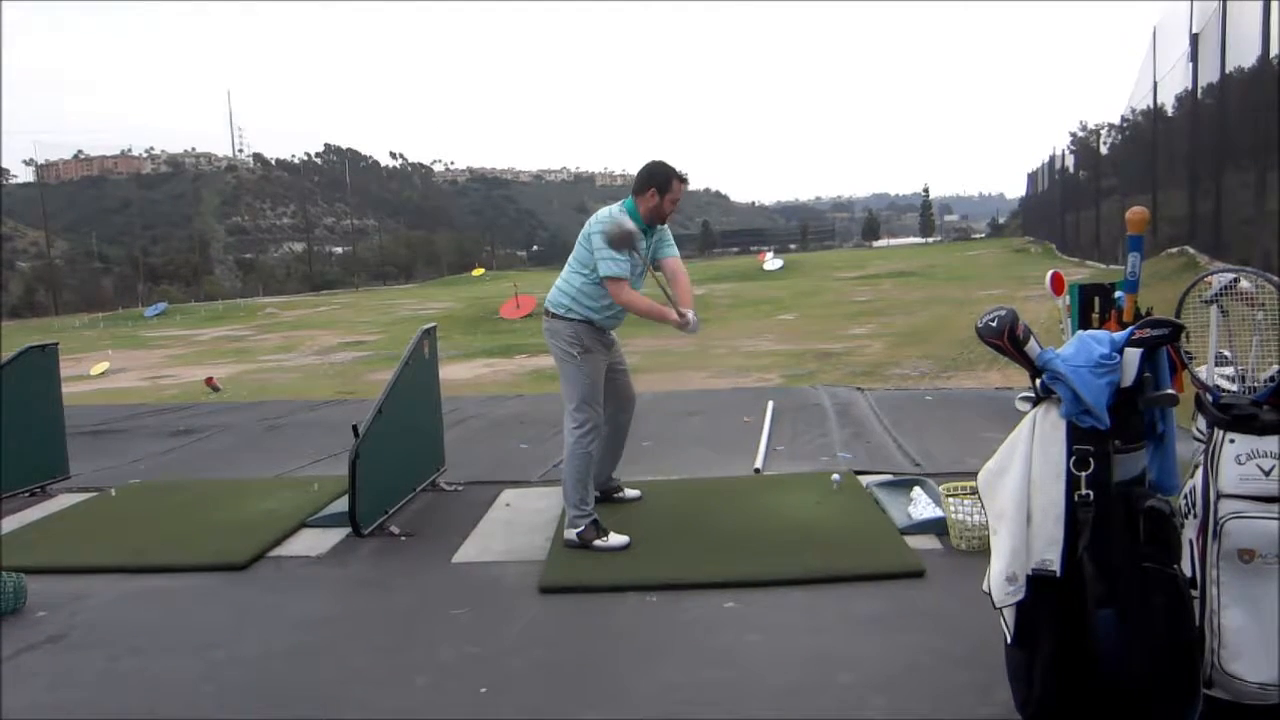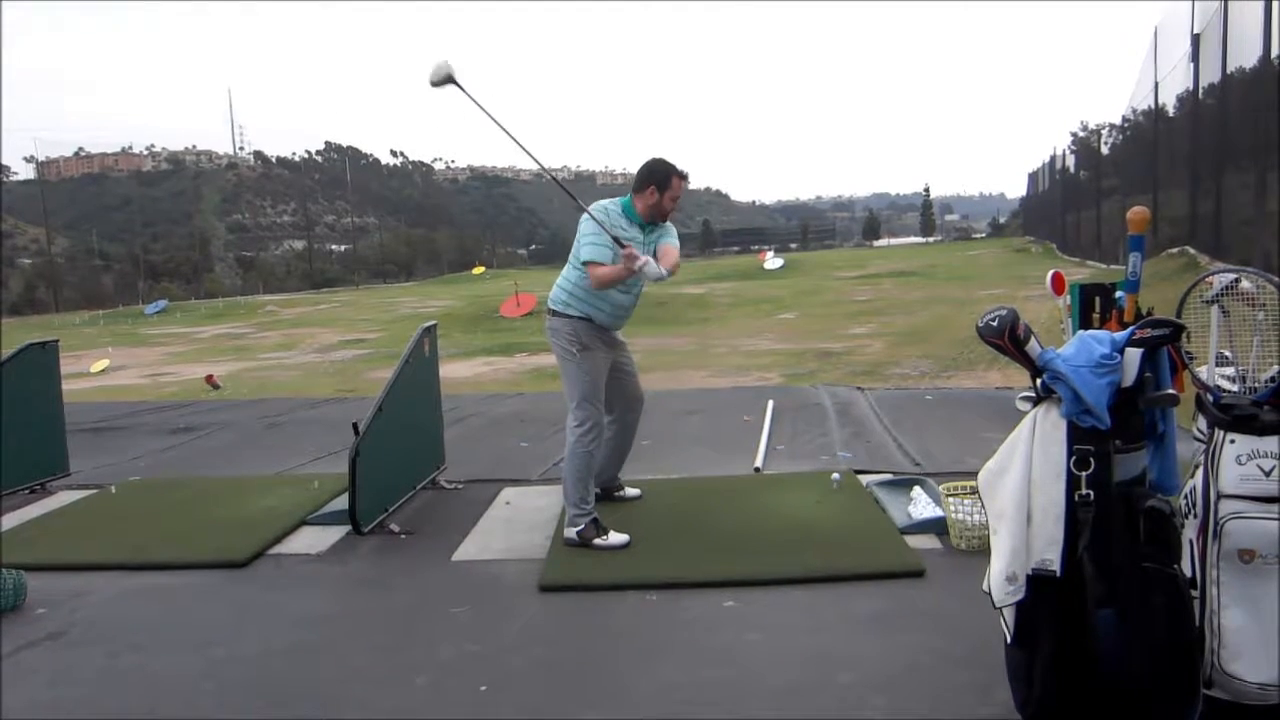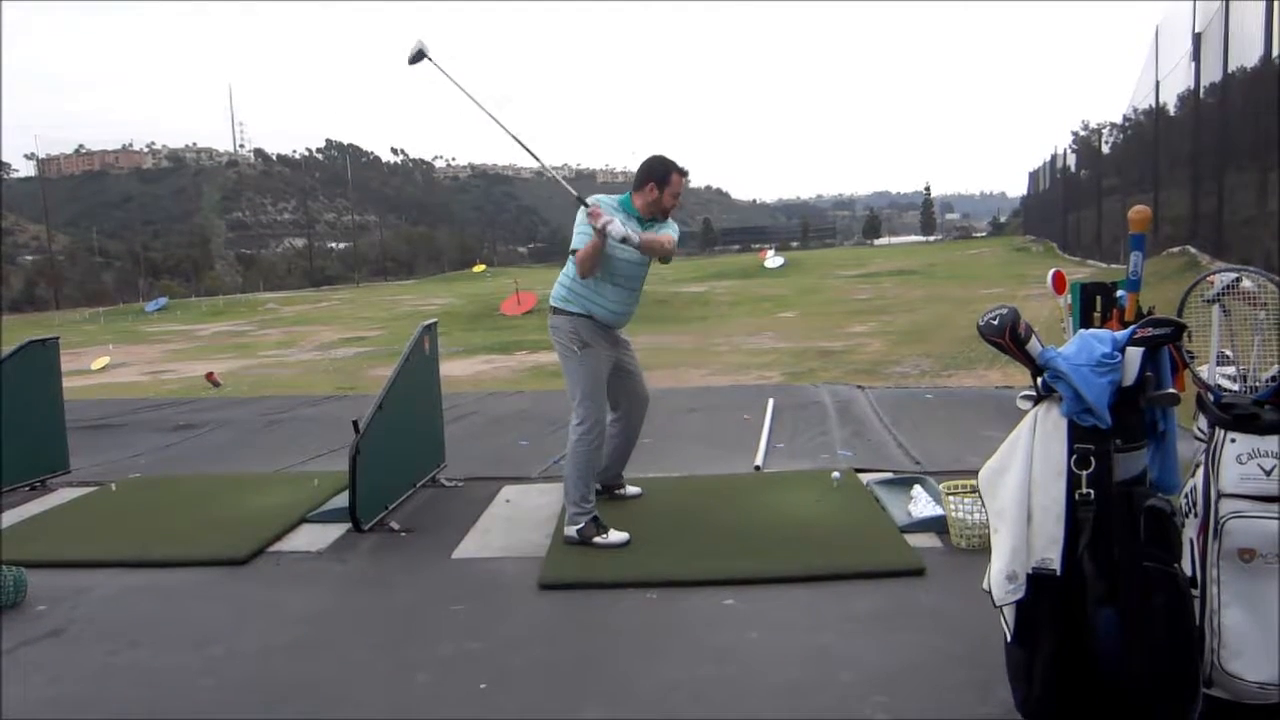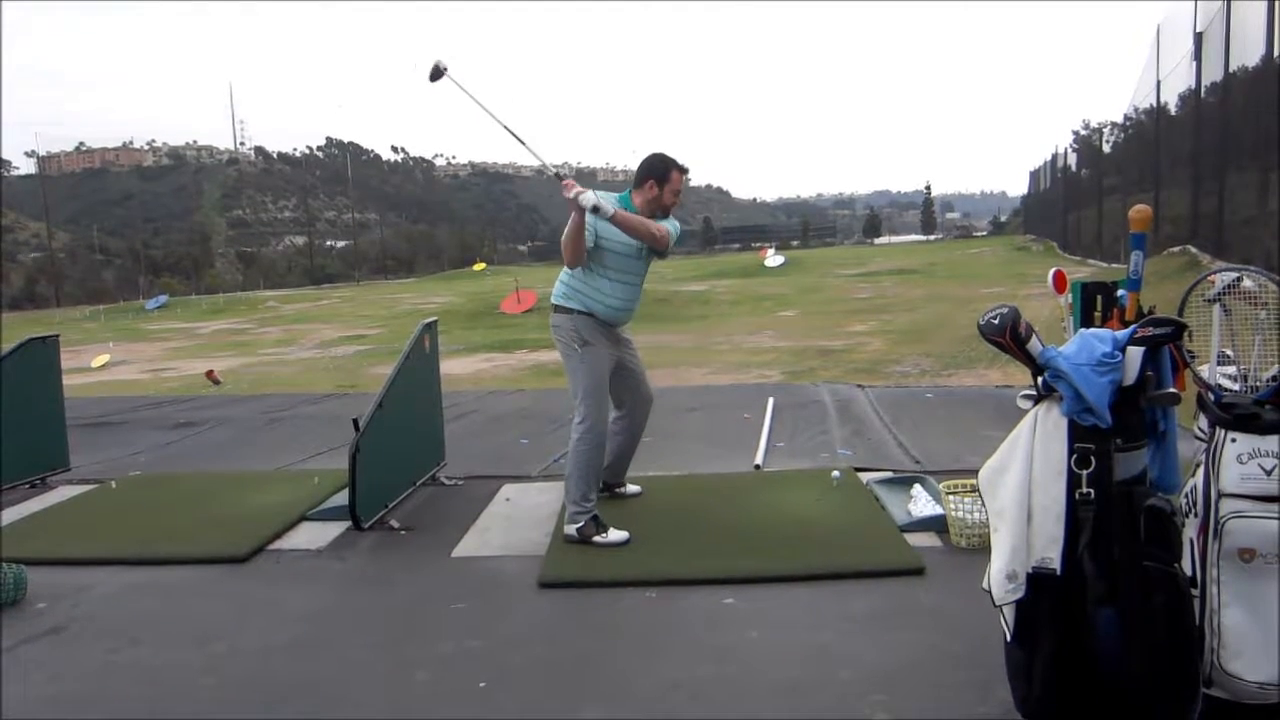
dt=0.3s
person 1, frame 1
left shoulder: (658, 231)
right shoulder: (610, 224)
left elbow: (676, 272)
right elbow: (619, 294)
left wrist: (686, 309)
right wrist: (669, 316)
left hip: (598, 329)
right hip: (572, 327)
left knee: (620, 403)
right knee: (585, 421)
left ankle: (601, 483)
right ankle: (579, 524)
person 1, frame 2
left shoulder: (662, 228)
right shoulder: (601, 215)
left elbow: (671, 258)
right elbow: (597, 278)
left wrist: (658, 270)
right wrist: (627, 269)
left hip: (605, 329)
right hip: (574, 325)
left knee: (629, 403)
right knee: (587, 419)
left ankle: (604, 482)
right ankle: (579, 522)
person 1, frame 3
left shoulder: (665, 226)
right shoulder: (598, 208)
left elbow: (662, 248)
right elbow: (583, 269)
left wrist: (628, 235)
right wrist: (598, 235)
left hip: (610, 329)
right hip: (576, 323)
left knee: (634, 402)
right knee: (590, 417)
left ankle: (606, 480)
right ankle: (580, 520)
person 1, frame 4
left shoulder: (666, 223)
right shoulder: (595, 203)
left elbow: (654, 237)
right elbow: (572, 261)
left wrist: (609, 212)
right wrist: (579, 213)
left hip: (613, 327)
right hip: (578, 322)
left knee: (638, 401)
right knee: (592, 416)
left ankle: (608, 479)
right ankle: (579, 519)
